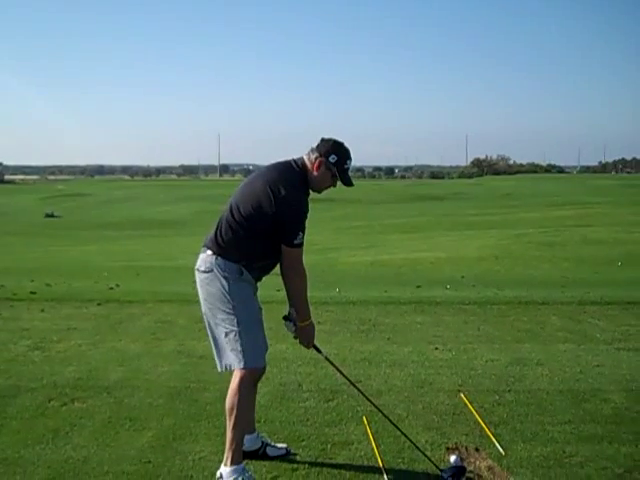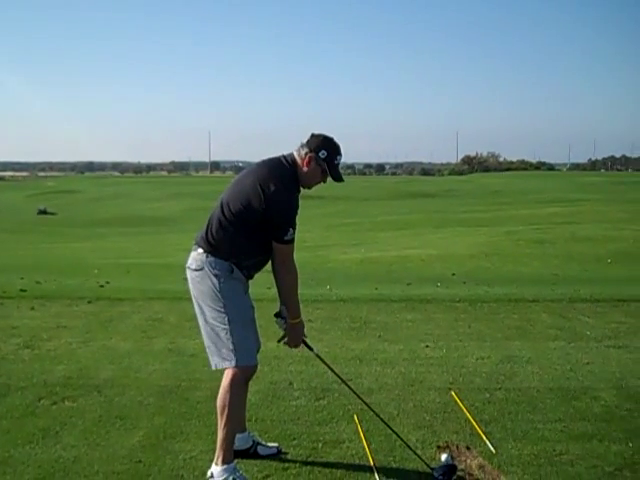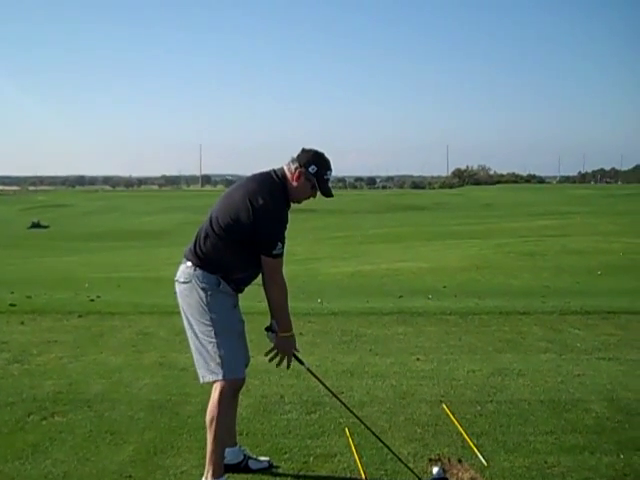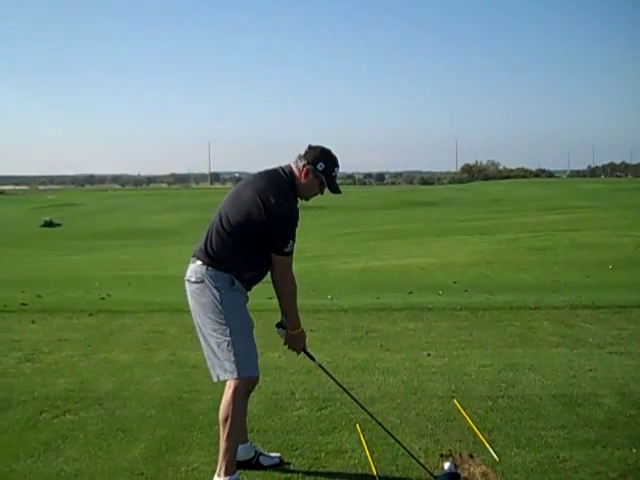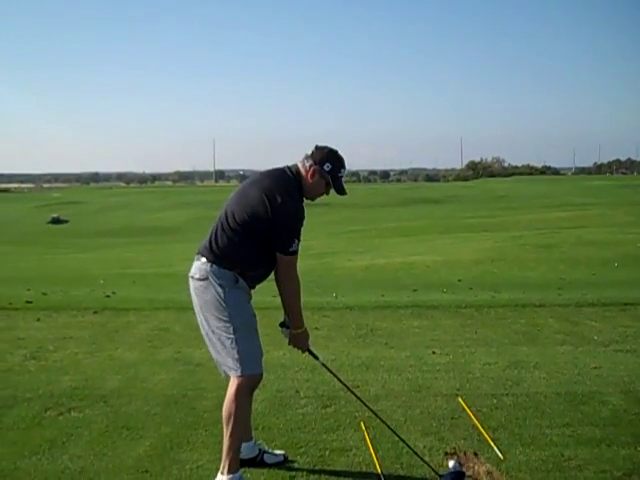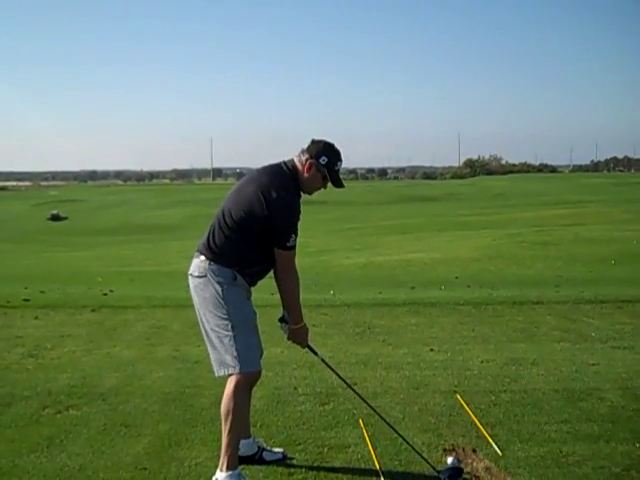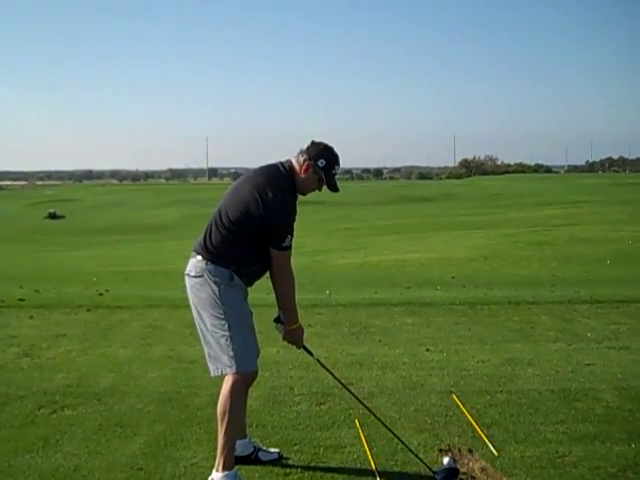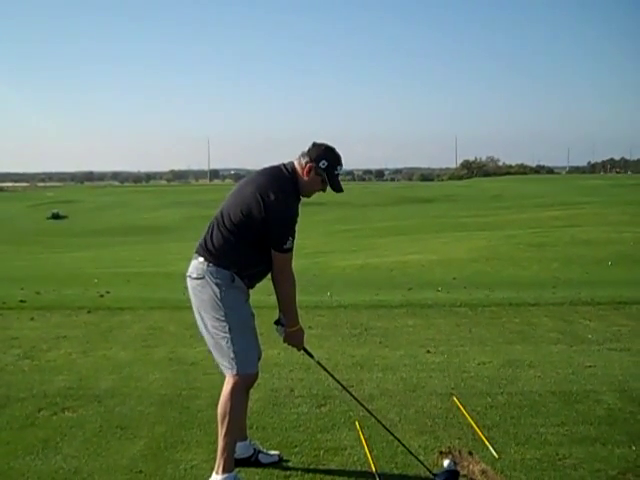
dt=0.4s
person 1, frame 1
left shoulder: (283, 176)
right shoulder: (292, 193)
left elbow: (285, 258)
right elbow: (293, 267)
left wrist: (293, 308)
right wrist: (305, 319)
left hip: (231, 270)
right hip: (225, 273)
left knee: (251, 361)
right knee: (248, 367)
left ankle: (249, 439)
person 1, frame 2
left shoulder: (274, 173)
right shoulder: (282, 189)
left elbow: (276, 255)
right elbow: (284, 263)
left wrist: (284, 306)
right wrist: (295, 317)
left hip: (223, 268)
right hip: (217, 270)
left knee: (243, 360)
right knee: (240, 365)
left ankle: (240, 439)
person 1, frame 3
left shoulder: (264, 187)
right shoulder: (270, 203)
left elbow: (265, 270)
right elbow: (273, 278)
left wrist: (278, 325)
right wrist: (286, 332)
left hip: (216, 283)
right hip: (205, 284)
left knee: (233, 374)
right knee: (228, 379)
left ankle: (230, 453)
person 1, frame 4
left shoulder: (270, 183)
right shoulder: (282, 203)
left elbow: (274, 267)
right elbow: (283, 275)
left wrist: (287, 319)
right wrist: (295, 327)
left hip: (218, 279)
right hip: (216, 283)
left knee: (243, 372)
right knee: (242, 377)
left ankle: (242, 449)
person 1, frame 5
left shoulder: (276, 181)
right shoulder: (288, 202)
left elbow: (278, 264)
right elbow: (287, 274)
left wrist: (291, 320)
right wrist: (298, 326)
left hip: (221, 276)
right hip: (220, 280)
left knee: (247, 368)
right knee: (245, 374)
left ankle: (246, 447)
person 1, frame 6
left shoulder: (273, 177)
right shoulder: (283, 195)
left elbow: (276, 260)
right elbow: (286, 269)
left wrist: (289, 314)
right wrist: (297, 321)
left hip: (221, 274)
right hip: (220, 278)
left knee: (247, 366)
right knee: (244, 371)
left ankle: (244, 444)
person 1, frame 7
left shoulder: (270, 178)
right shoulder: (279, 195)
left elbow: (272, 260)
right elbow: (281, 269)
left wrist: (285, 314)
right wrist: (292, 322)
left hip: (217, 273)
right hip: (216, 277)
left knee: (244, 366)
right knee: (241, 371)
left ankle: (240, 444)
person 1, frame 8
left shoulder: (273, 180)
right shoulder: (281, 197)
left elbow: (274, 263)
right elbow: (282, 272)
left wrist: (286, 317)
right wrist: (292, 324)
left hip: (220, 276)
right hip: (217, 279)
left knee: (245, 367)
right knee: (241, 373)
left ankle: (240, 447)
